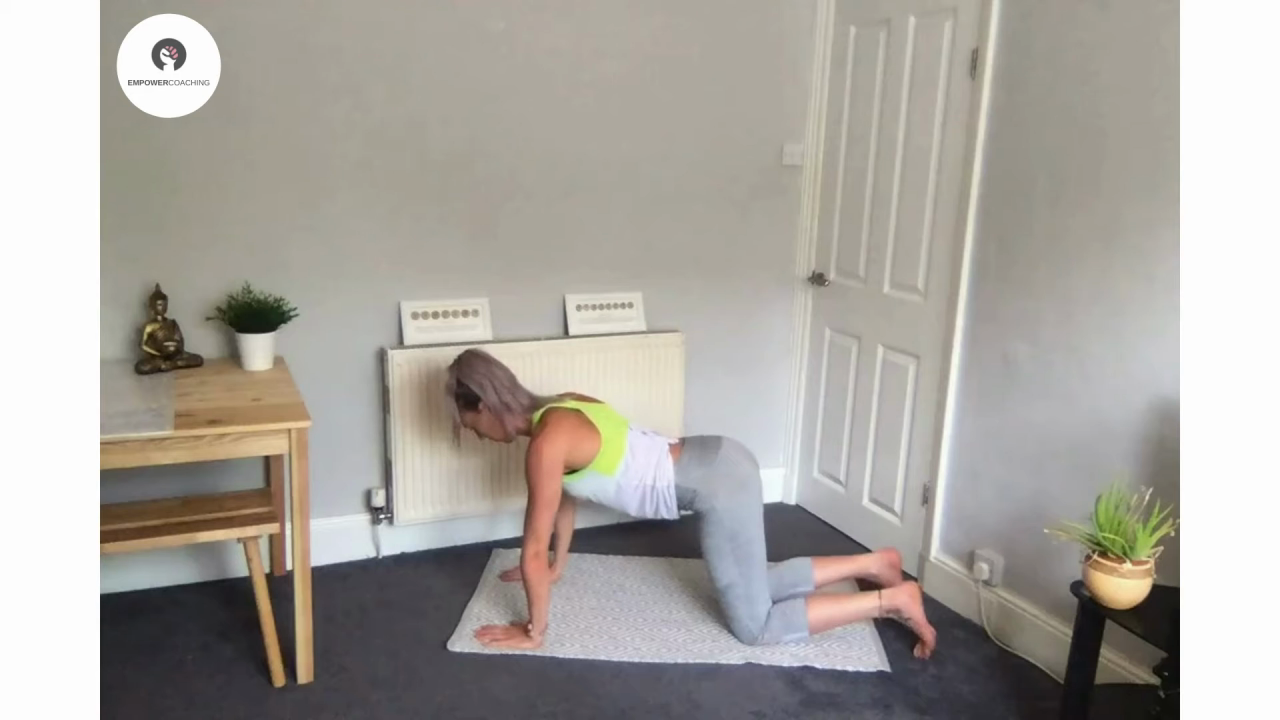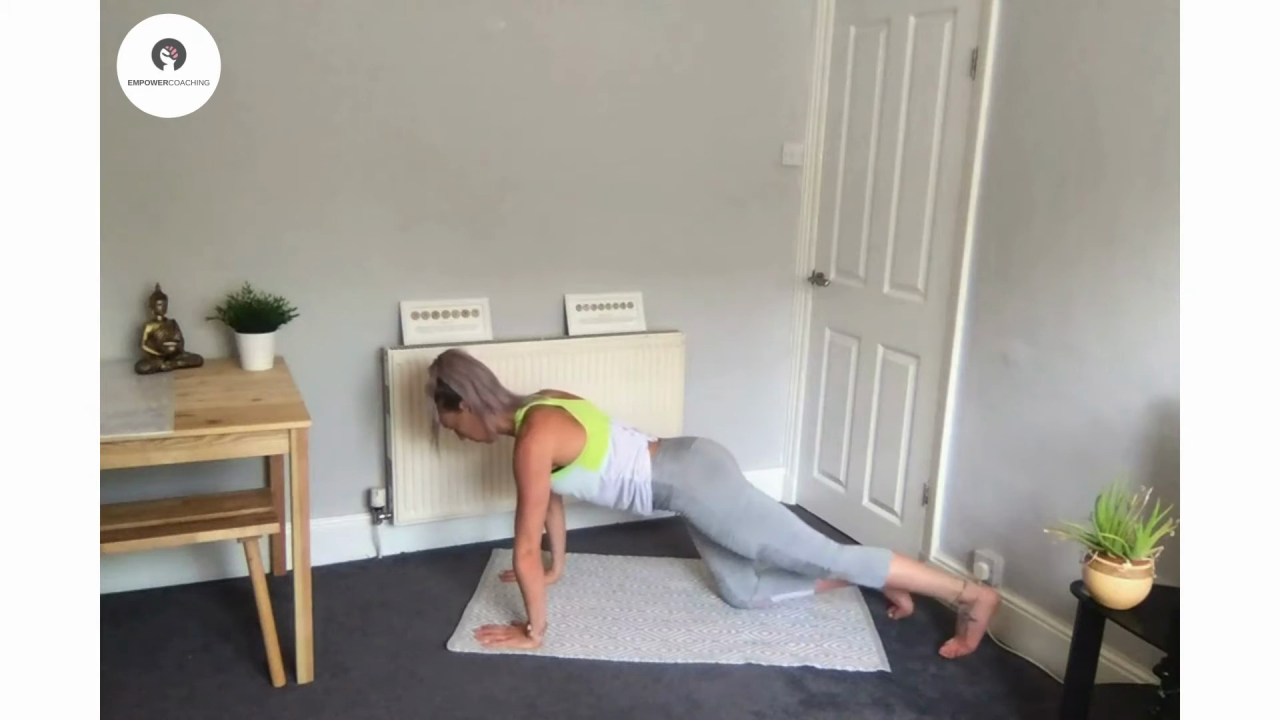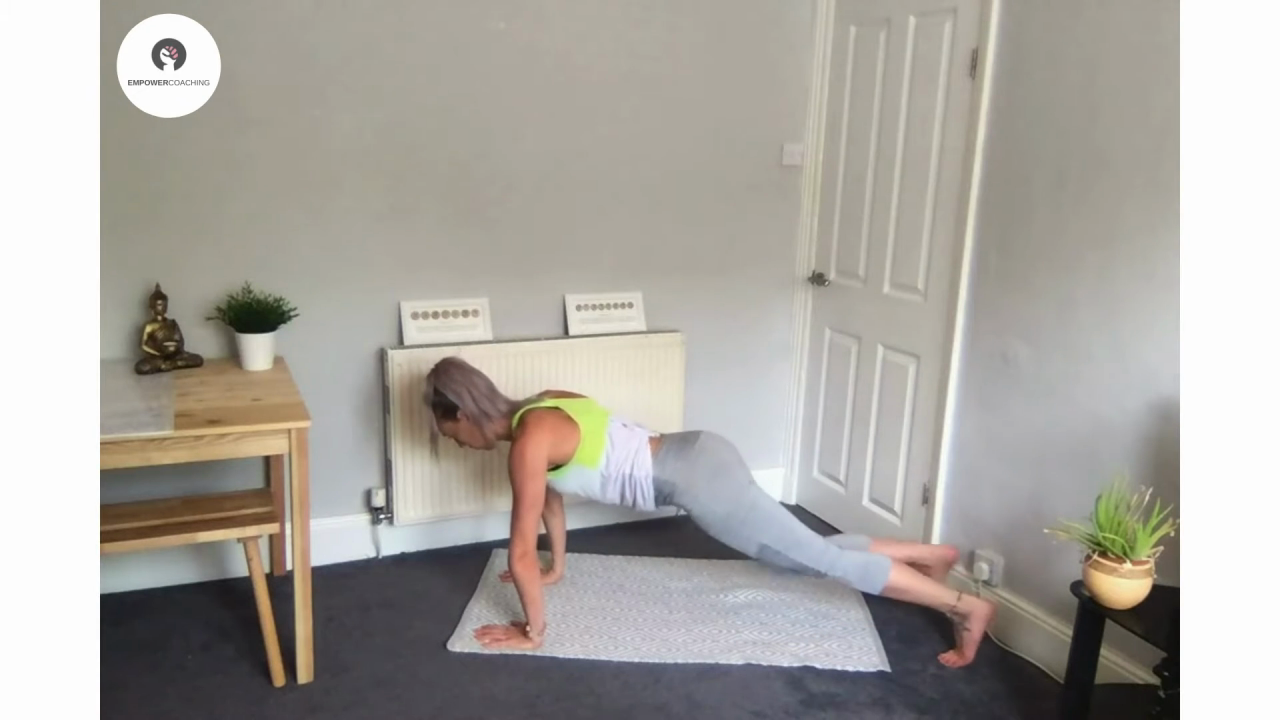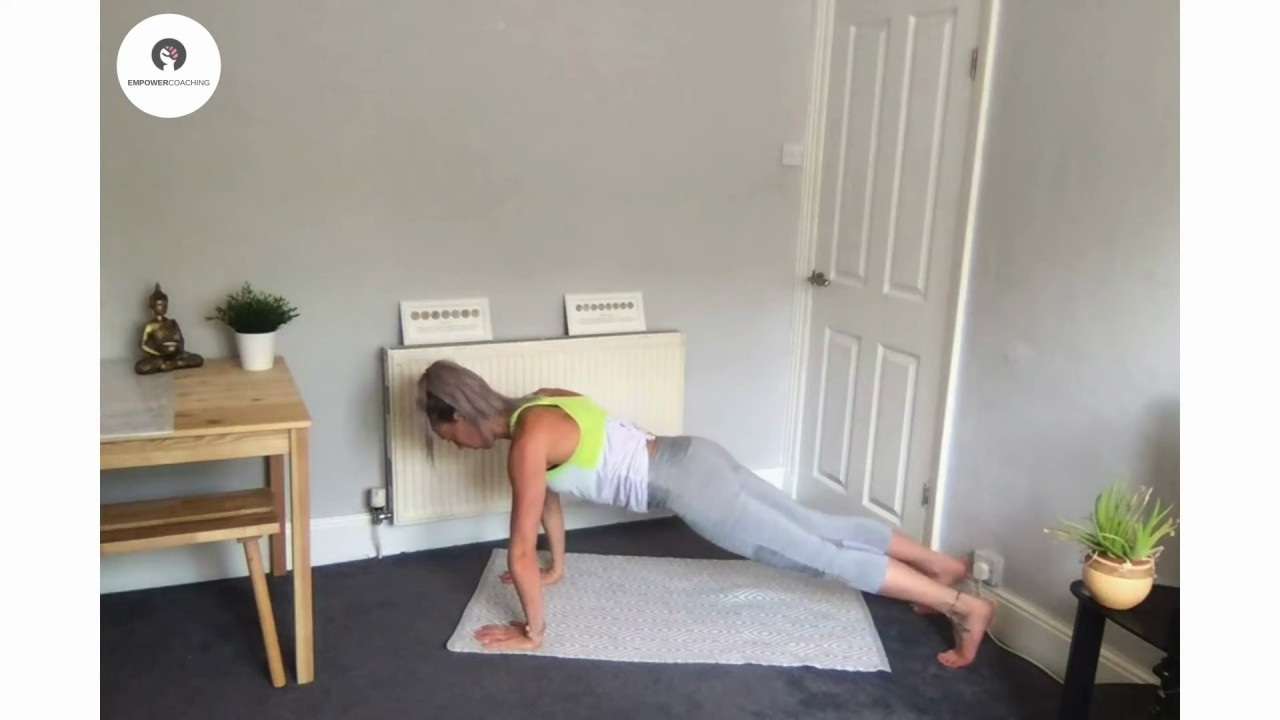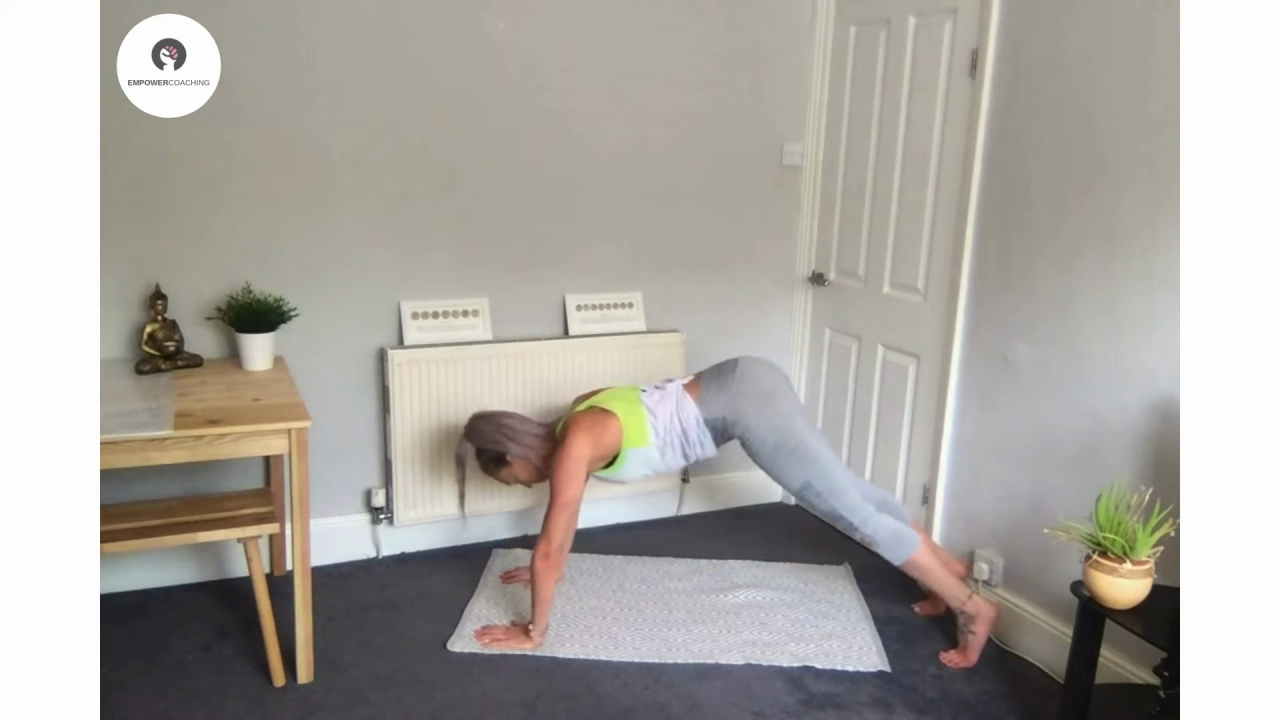
dt=1s
person 1, frame 1
left shoulder: (546, 441)
right shoulder: (560, 409)
left elbow: (533, 549)
right elbow: (566, 495)
left wrist: (533, 631)
right wrist: (556, 568)
left hip: (719, 485)
right hip: (719, 462)
left knee: (753, 627)
right knee: (751, 587)
left ankle: (893, 601)
right ankle: (871, 563)
person 1, frame 2
left shoulder: (531, 440)
right shoulder: (542, 404)
left elbow: (524, 548)
right elbow: (554, 494)
left wrist: (533, 630)
right wrist: (556, 568)
left hip: (695, 482)
right hip: (692, 465)
left knee: (821, 555)
right knee: (743, 592)
left ankle: (971, 596)
right ankle: (875, 580)
person 1, frame 3
left shoulder: (526, 443)
right shoulder: (542, 408)
left elbow: (520, 551)
right elbow: (553, 491)
left wrist: (532, 631)
right wrist: (556, 569)
left hip: (699, 481)
right hip: (702, 454)
left knee: (820, 559)
right knee: (797, 555)
left ankle: (966, 607)
right ankle: (931, 556)
person 1, frame 4
left shoulder: (526, 442)
right shoulder: (539, 405)
left elbow: (521, 552)
right elbow: (550, 493)
left wrist: (533, 631)
right wrist: (556, 568)
left hip: (693, 487)
right hip: (695, 460)
left knee: (824, 556)
right knee: (823, 527)
left ankle: (965, 606)
right ankle: (944, 566)
person 1, frame 5
left shoulder: (572, 448)
right shoulder: (573, 426)
left elbow: (548, 552)
left wrist: (534, 631)
right wrist: (546, 569)
left hip: (745, 402)
right hip: (743, 384)
left knee: (853, 511)
right knee: (853, 492)
left ankle: (971, 607)
right ankle: (948, 567)
